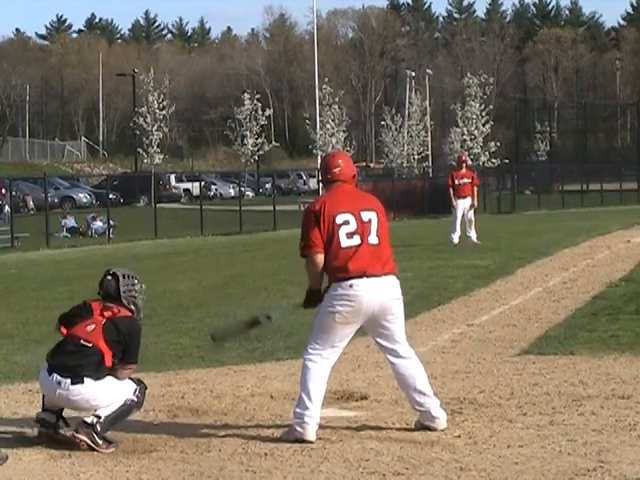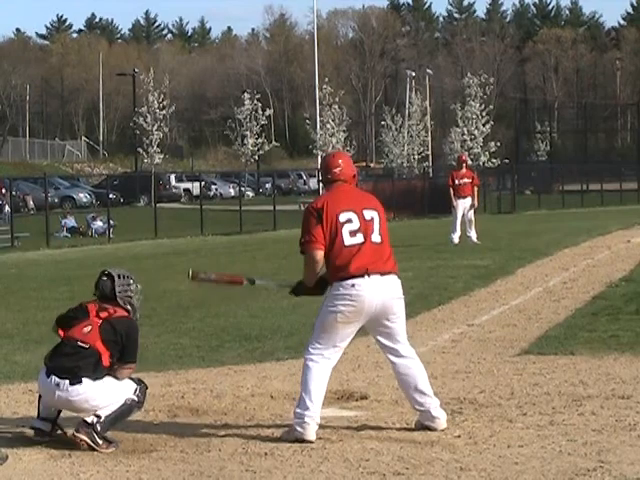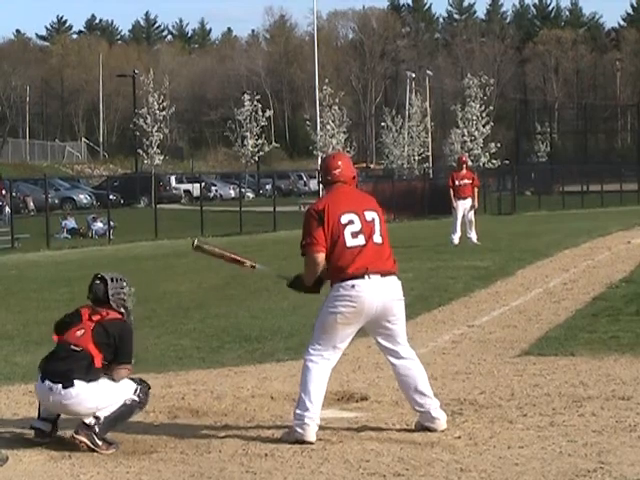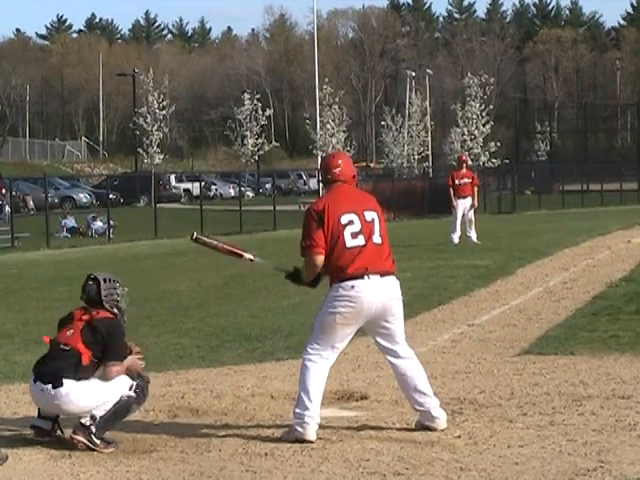
dt=0.1s
person 1, frame 1
left shoulder: (318, 207)
right shoulder: (373, 201)
left elbow: (316, 258)
right elbow: (380, 245)
left wrist: (314, 291)
left hip: (348, 290)
right hip: (387, 286)
left knee: (317, 356)
right knee: (401, 353)
left ankle: (304, 426)
right ankle: (433, 415)
person 1, frame 2
left shoulder: (319, 207)
right shoulder: (372, 201)
left elbow: (316, 256)
left wrist: (308, 283)
left hip: (351, 290)
right hip: (389, 286)
left knee: (319, 356)
right knee: (402, 352)
left ankle: (305, 425)
right ankle: (433, 415)
person 1, frame 3
left shoulder: (319, 208)
right shoulder: (371, 201)
left elbow: (317, 258)
left wrist: (307, 281)
right wrist: (327, 275)
left hip: (350, 291)
right hip: (389, 287)
left knee: (319, 357)
right knee: (402, 354)
left ankle: (305, 426)
right ankle: (433, 416)
person 1, frame 4
left shoulder: (320, 207)
right shoulder: (370, 200)
left elbow: (316, 260)
left wrist: (302, 275)
right wrist: (318, 273)
left hip: (350, 291)
right hip: (387, 287)
left knee: (317, 356)
right knee: (400, 353)
left ankle: (305, 425)
right ankle: (432, 415)
person 2, frame 1
left shoulder: (86, 308)
right shoulder: (130, 324)
left elbow: (60, 325)
right elbow: (122, 373)
left hip: (47, 381)
right hip: (80, 392)
right knee: (137, 391)
left ankle: (49, 419)
right ankle: (92, 428)
person 2, frame 2
left shoulder: (83, 310)
right shoulder: (127, 323)
left elbow: (59, 327)
right elbow: (121, 373)
left hip: (47, 386)
right hip: (79, 394)
right knee: (137, 391)
left ankle: (44, 425)
right ankle: (93, 428)
person 2, frame 3
left shoulder: (79, 314)
right shoulder: (121, 326)
right elbow: (118, 374)
left hip: (43, 390)
right hip: (76, 396)
right knee: (139, 391)
left ankle: (44, 426)
right ankle: (92, 429)
person 2, frame 4
left shoulder: (75, 316)
right shoulder: (111, 325)
right elbow: (110, 372)
right wrist: (128, 363)
left hip: (38, 392)
right hip: (69, 396)
right knee: (138, 387)
left ankle: (44, 426)
right ankle: (91, 430)
